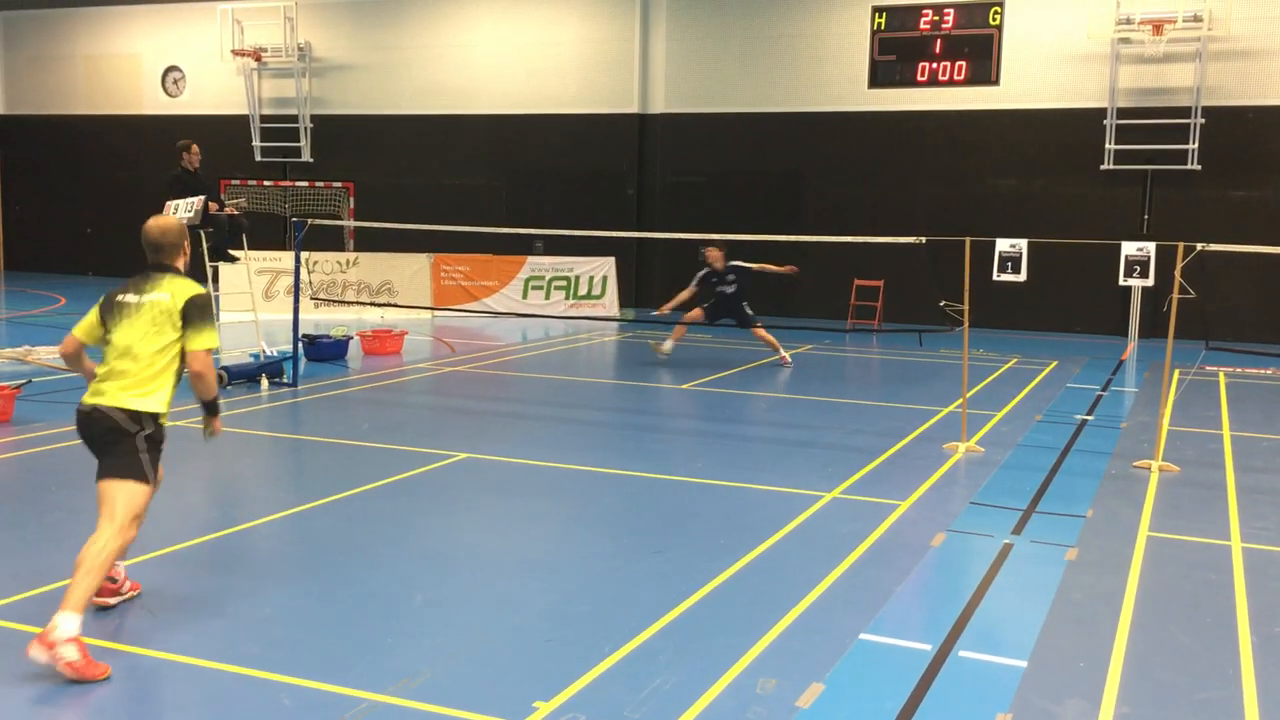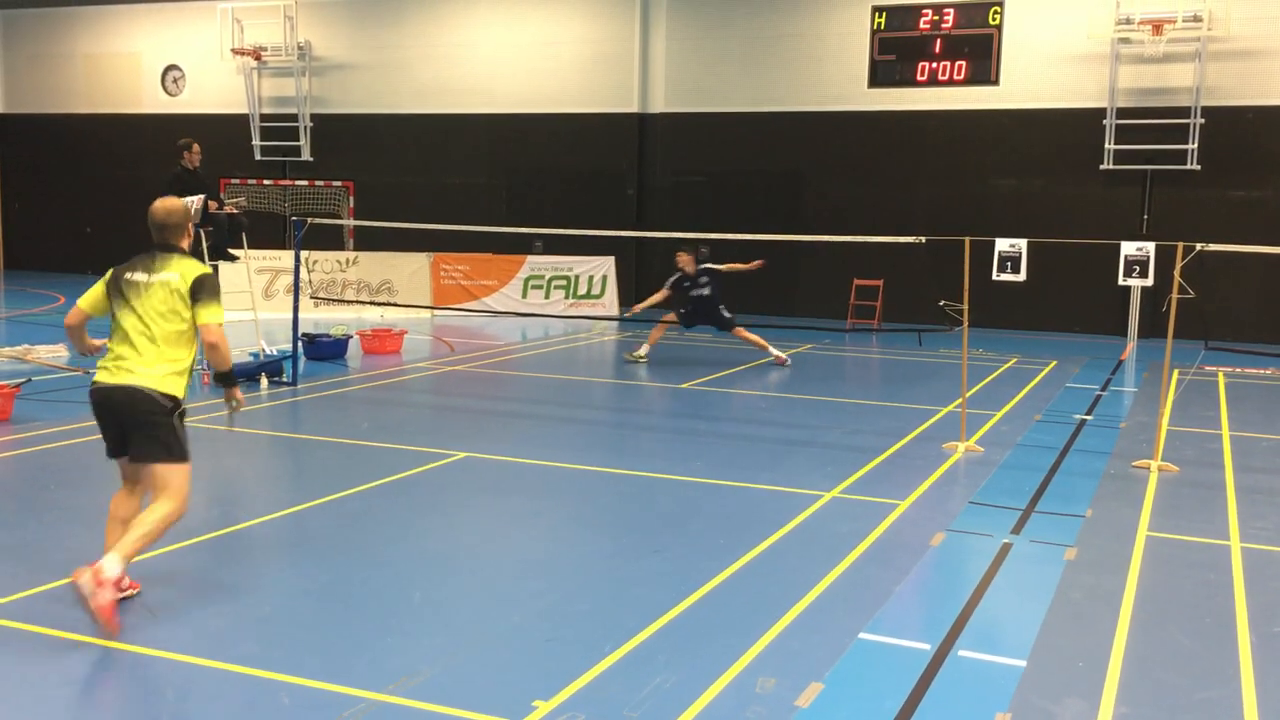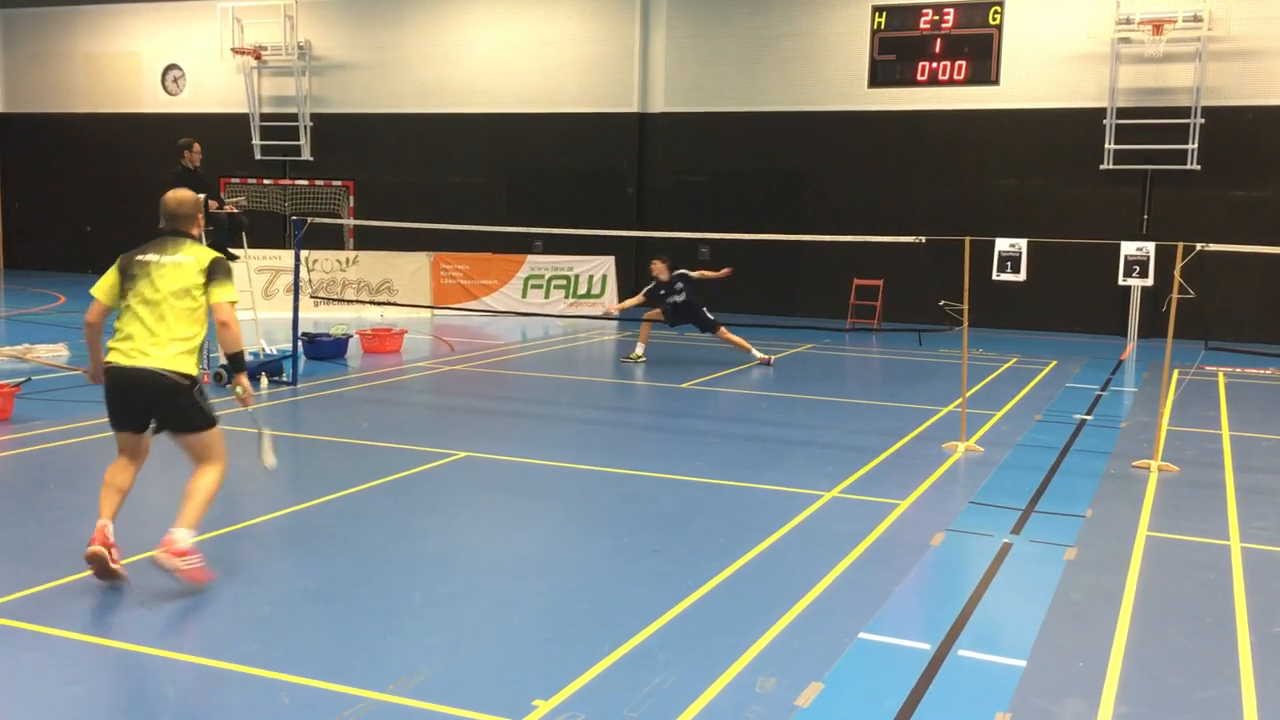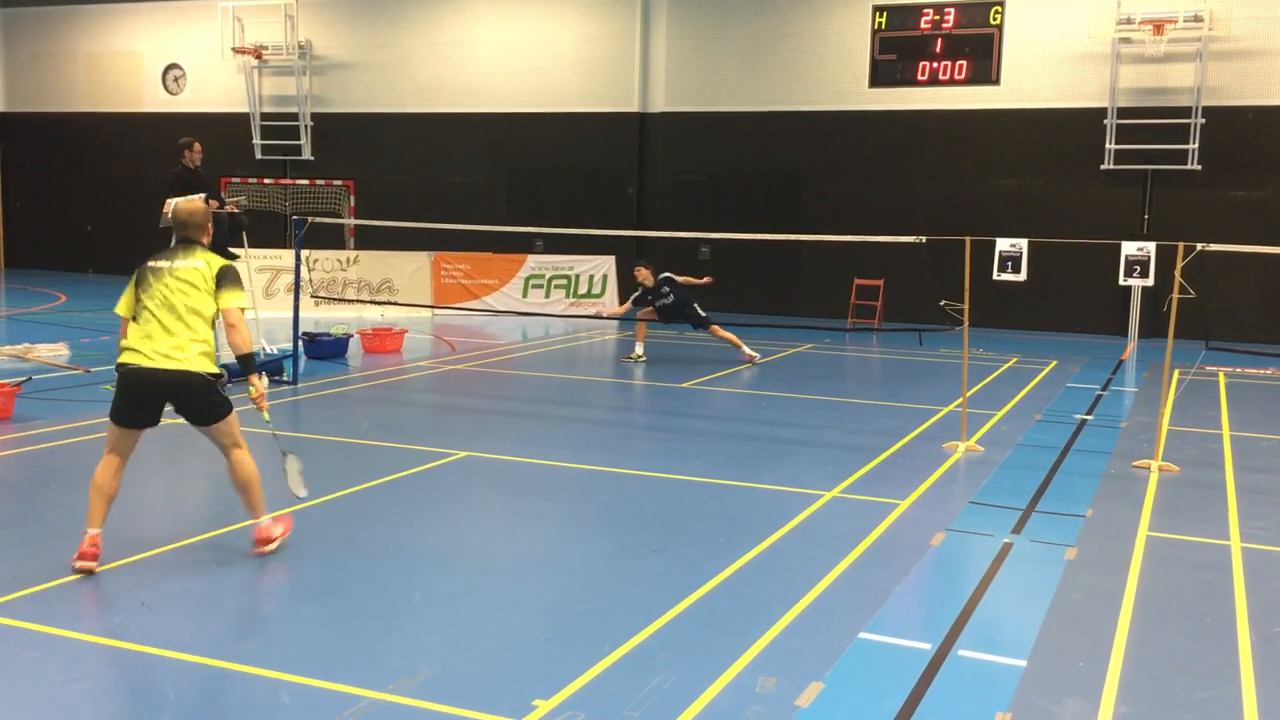
dt=0.1s
person 1, frame 1
left shoulder: (118, 294)
right shoulder: (192, 296)
left elbow: (69, 349)
right elbow: (200, 367)
right wrist: (212, 413)
left hip: (95, 410)
right hip: (129, 419)
left knee: (147, 484)
right knee: (117, 528)
left ankle: (107, 579)
right ankle: (60, 634)
person 1, frame 2
left shoulder: (121, 272)
right shoulder: (199, 276)
left elbow: (72, 322)
right elbow: (212, 340)
left wrist: (87, 347)
right wrist: (231, 386)
left hip: (108, 390)
right hip: (155, 396)
left knee: (135, 485)
right knee: (172, 502)
left ankle: (111, 574)
right ankle: (103, 573)
person 1, frame 3
left shoulder: (132, 258)
right shoulder: (210, 260)
left elbow: (93, 317)
right elbow: (224, 319)
left wrist: (95, 359)
right wrist: (239, 372)
left hip: (120, 370)
right hip: (170, 374)
left knee: (129, 457)
right knee: (213, 463)
left ankle: (103, 534)
right ankle: (178, 543)
person 1, frame 4
left shoulder: (148, 266)
right shoulder: (219, 268)
left elbow: (124, 328)
right elbow: (234, 322)
right wrist: (252, 375)
left hip: (136, 369)
right hip: (191, 373)
left knee: (114, 455)
right knee: (234, 446)
left ankle: (90, 542)
right ankle: (264, 528)
